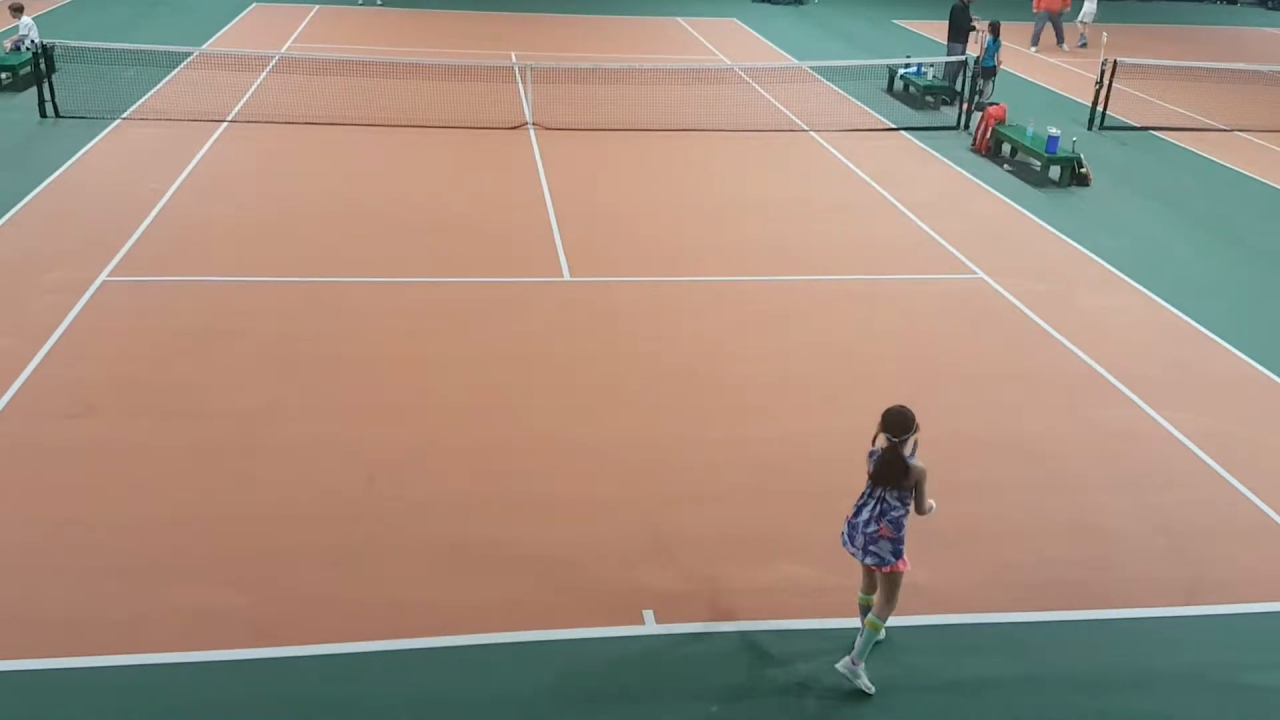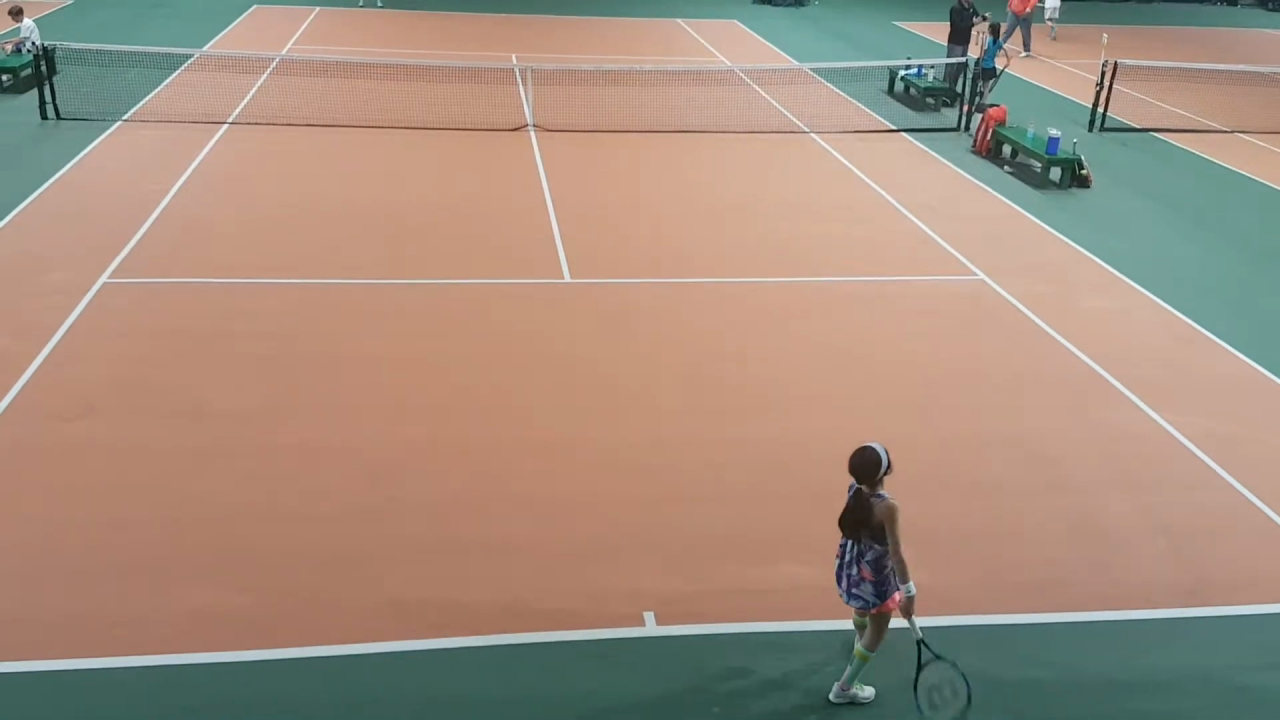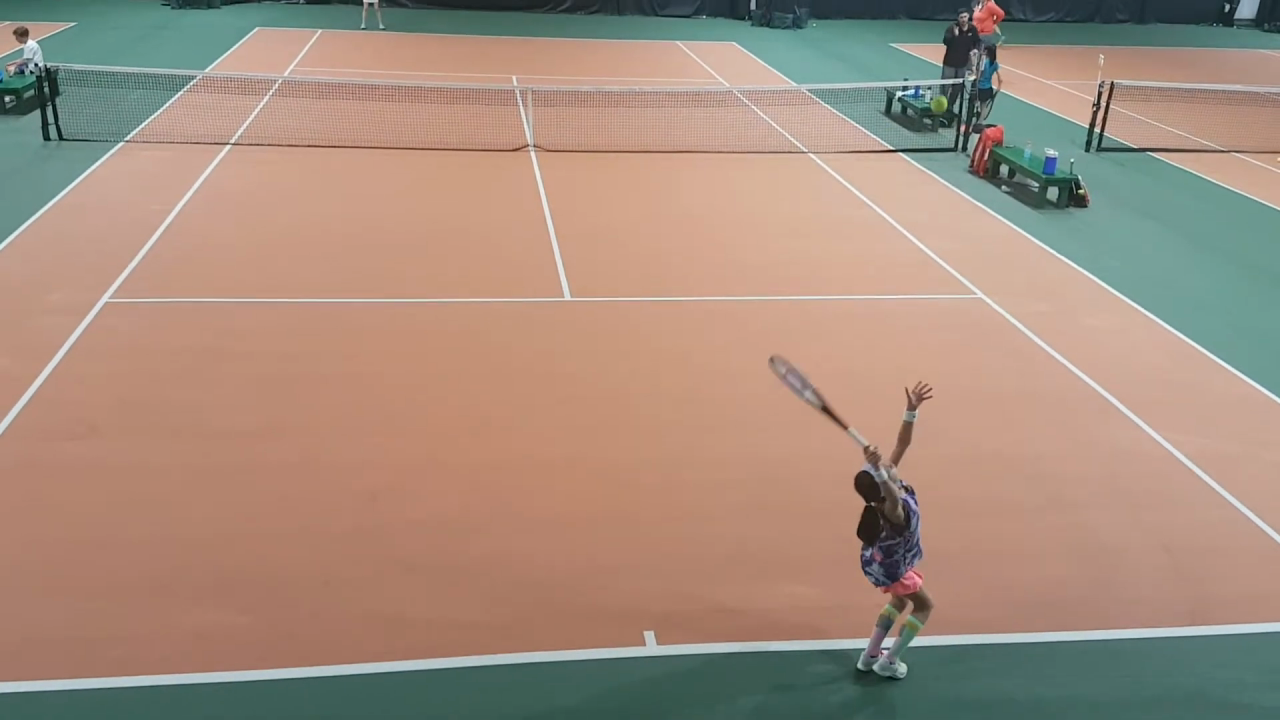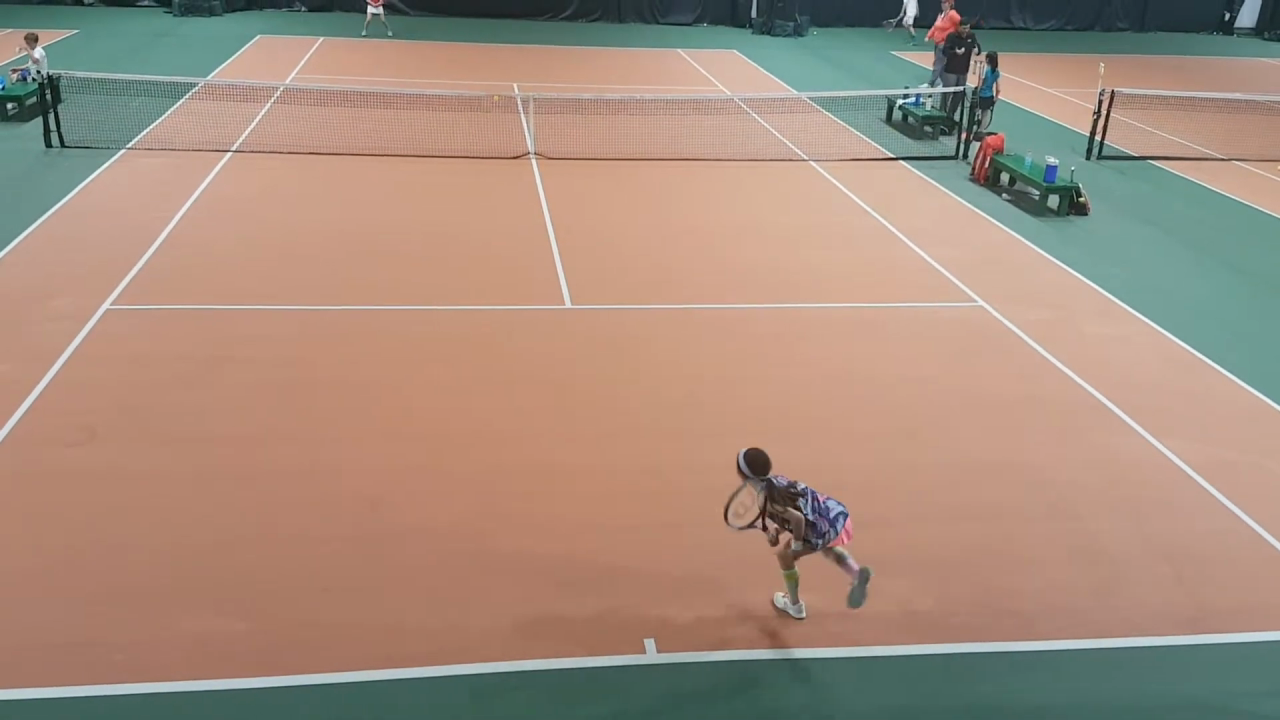
dt=1s
person 1, frame 1
left shoulder: (873, 456)
right shoulder: (916, 469)
right elbow: (921, 510)
right wrist: (931, 504)
left hip: (859, 527)
right hip: (886, 537)
left knee: (869, 581)
right knee: (887, 601)
left ankle: (867, 632)
right ankle: (855, 661)
person 1, frame 2
left shoulder: (854, 491)
right shoulder: (887, 507)
right elbow: (895, 553)
right wrist: (908, 591)
left hip: (849, 569)
right hip: (874, 578)
left knee: (862, 607)
right knee: (877, 633)
left ankle: (861, 639)
right ankle: (845, 688)
person 1, frame 3
left shoulder: (888, 483)
right shoulder: (891, 507)
left elbow: (902, 444)
right elbow: (892, 492)
left wrist: (912, 409)
right wrist: (878, 469)
left hip: (884, 561)
right hip: (892, 567)
left knee: (899, 601)
right knee: (924, 606)
left ankle: (871, 654)
right ankle: (889, 662)
person 1, frame 4
left shoulder: (764, 497)
right shoulder: (774, 480)
left elbow: (797, 518)
left wrist: (796, 545)
right wrist: (774, 529)
left hip: (821, 532)
right hip: (836, 515)
left knee: (784, 556)
right knee: (828, 548)
left ankle: (795, 605)
right ankle: (856, 573)
